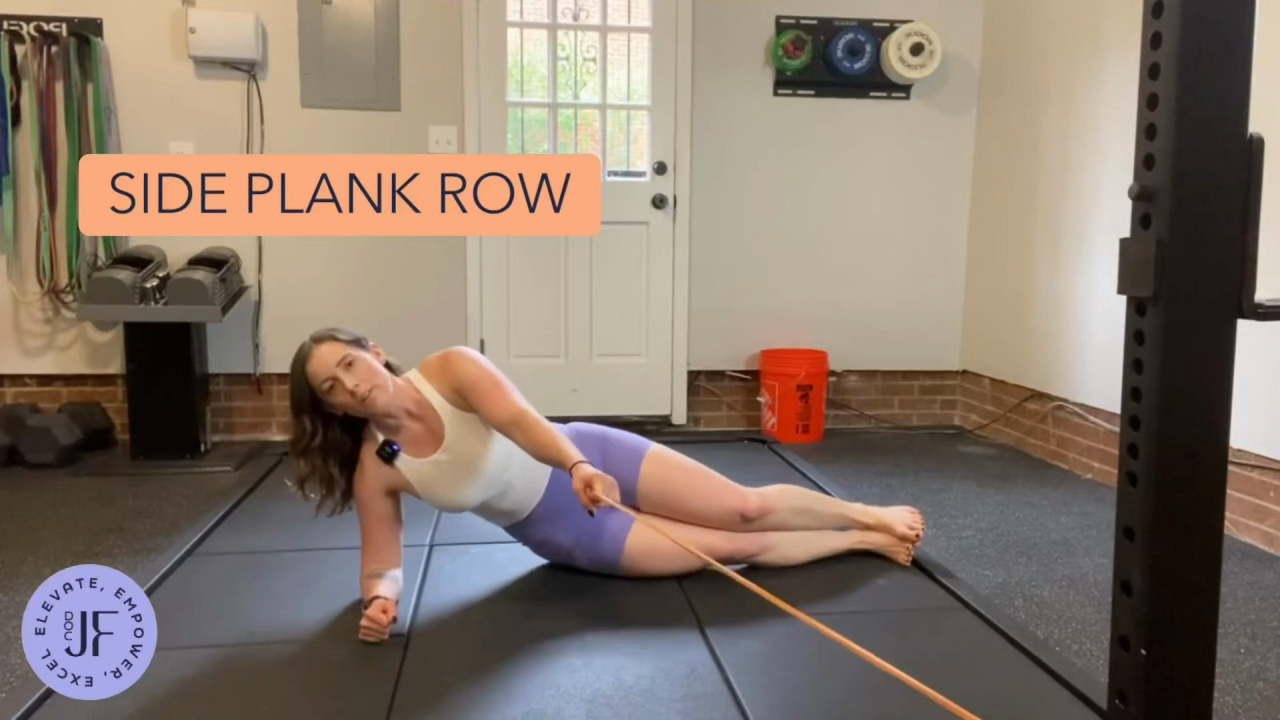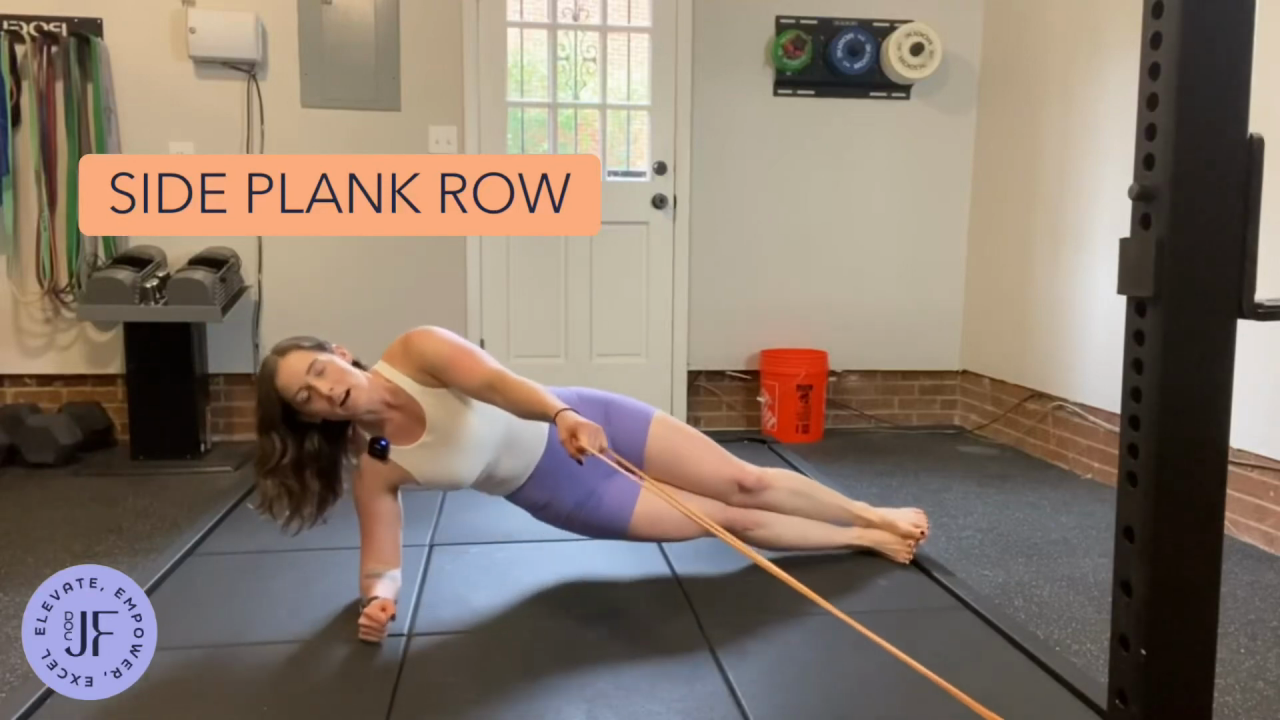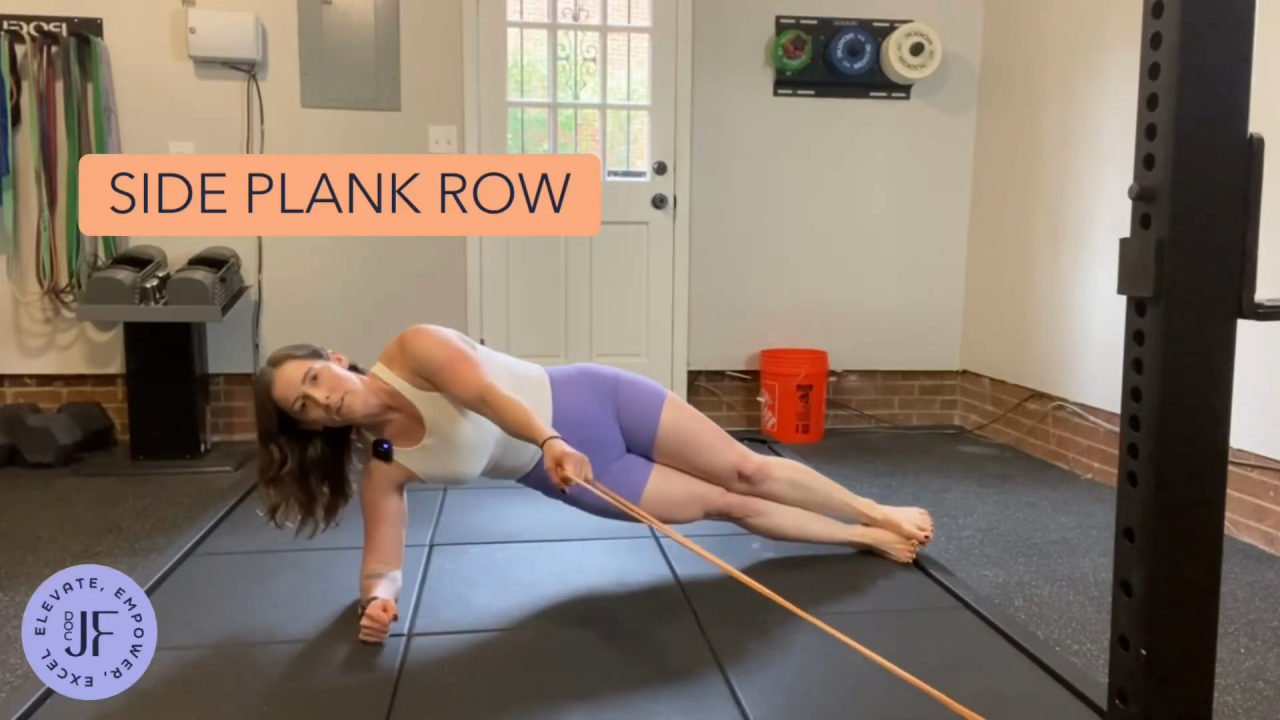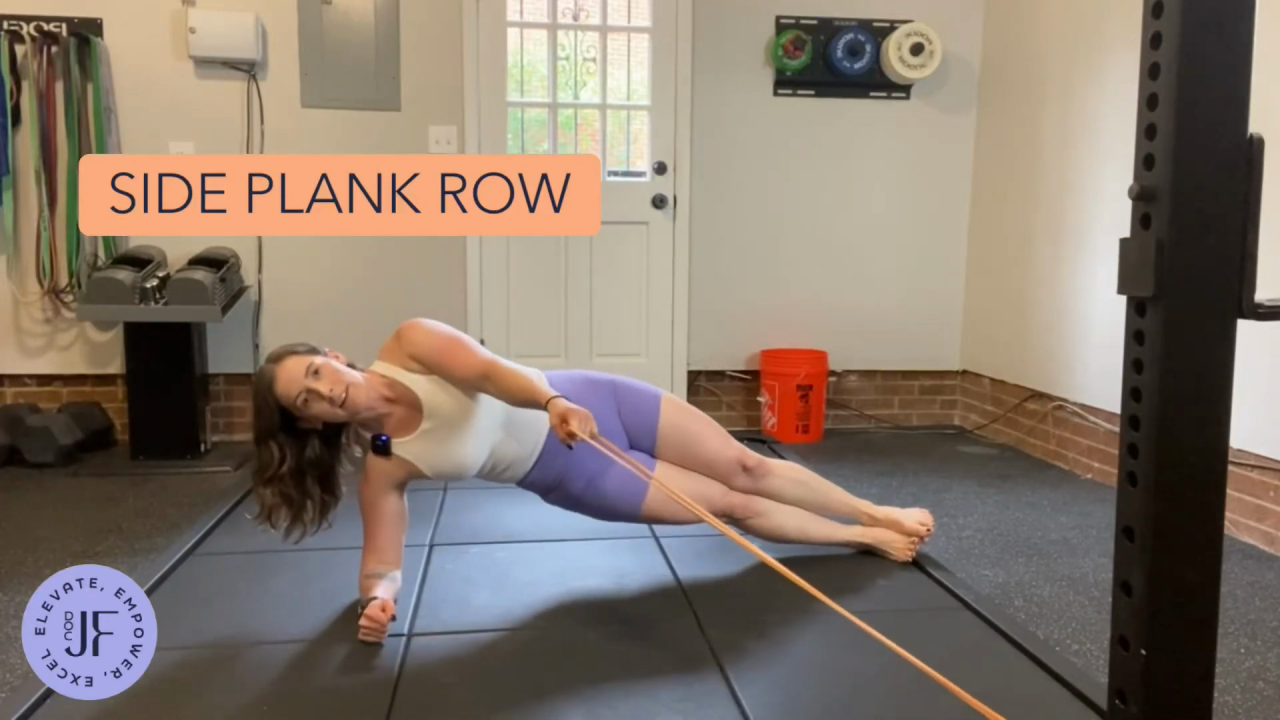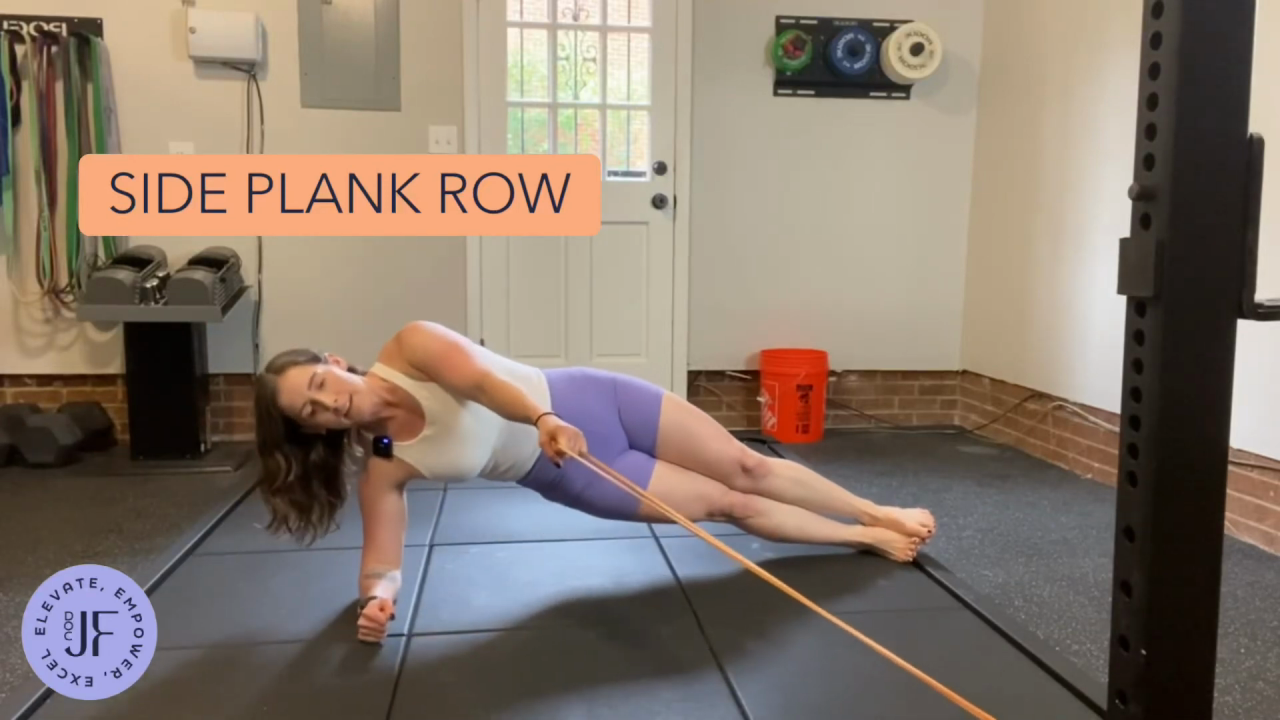
dt=0.5s
person 1, frame 1
left shoulder: (450, 368)
right shoulder: (375, 471)
left elbow: (519, 420)
right elbow: (381, 567)
left wrist: (576, 464)
right wrist: (380, 601)
left hip: (589, 459)
right hip: (564, 537)
left knee: (747, 507)
right knee: (733, 548)
left ankle: (870, 515)
right ankle: (863, 542)
person 1, frame 2
left shoulder: (416, 350)
right shoulder: (373, 469)
left elbow: (495, 382)
right elbow: (380, 565)
left wrist: (562, 414)
right wrist: (379, 599)
left hip: (584, 424)
right hip: (567, 498)
left knee: (745, 484)
right knee: (729, 521)
left ankle: (871, 514)
right ankle: (866, 540)
person 1, frame 3
left shoulder: (413, 349)
right shoulder: (383, 468)
left elbow: (485, 393)
right elbow: (381, 564)
left wrist: (548, 439)
right wrist: (378, 600)
left hip: (593, 402)
right hip: (571, 474)
left knee: (746, 470)
right knee: (725, 505)
left ankle: (877, 512)
right ankle: (870, 539)
person 1, frame 4
left shoulder: (409, 343)
right shoulder: (382, 468)
left elbow: (485, 370)
right elbow: (380, 564)
left wrist: (552, 399)
right wrist: (379, 600)
left hip: (591, 405)
right hip: (575, 476)
left knee: (746, 468)
right knee: (732, 506)
left ankle: (876, 512)
right ankle: (868, 539)
person 1, frame 5
left shoulder: (411, 346)
right shoulder: (383, 470)
left elbow: (481, 379)
right elbow: (381, 564)
left wrist: (543, 418)
right wrist: (378, 600)
left hip: (589, 403)
right hip: (574, 474)
left knee: (747, 467)
right knee: (727, 505)
left ankle: (878, 512)
right ankle: (869, 539)
